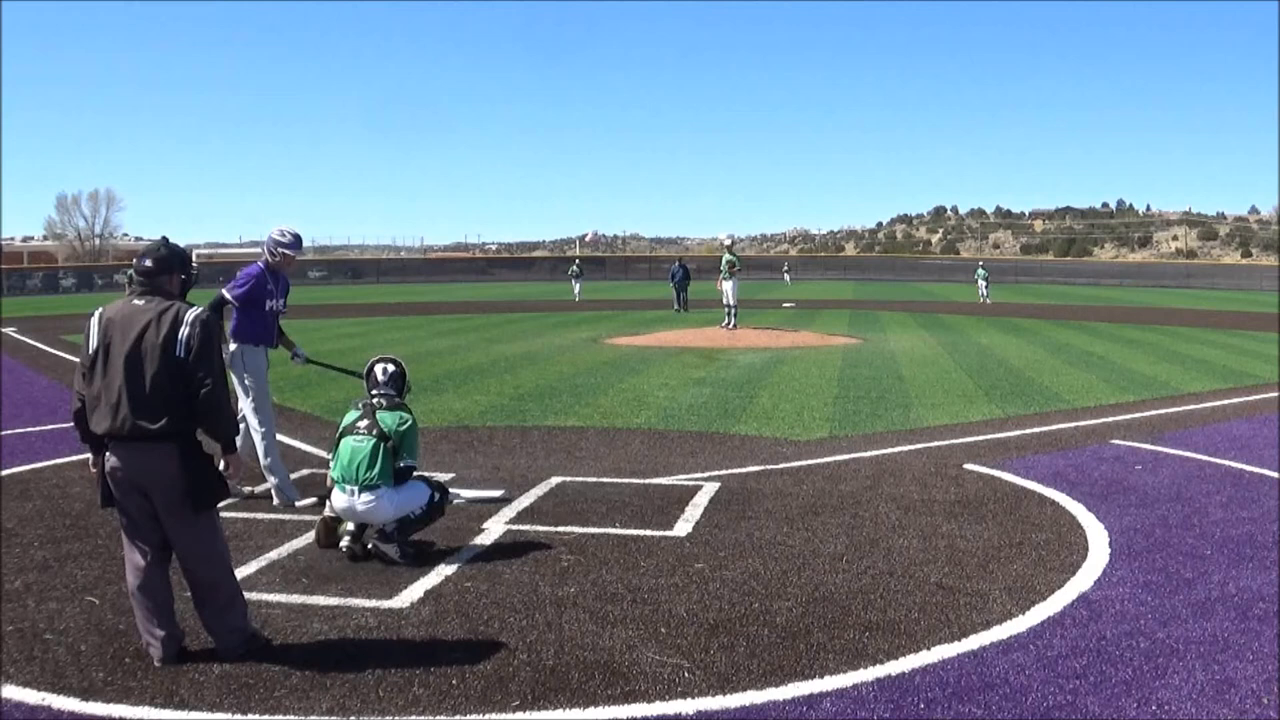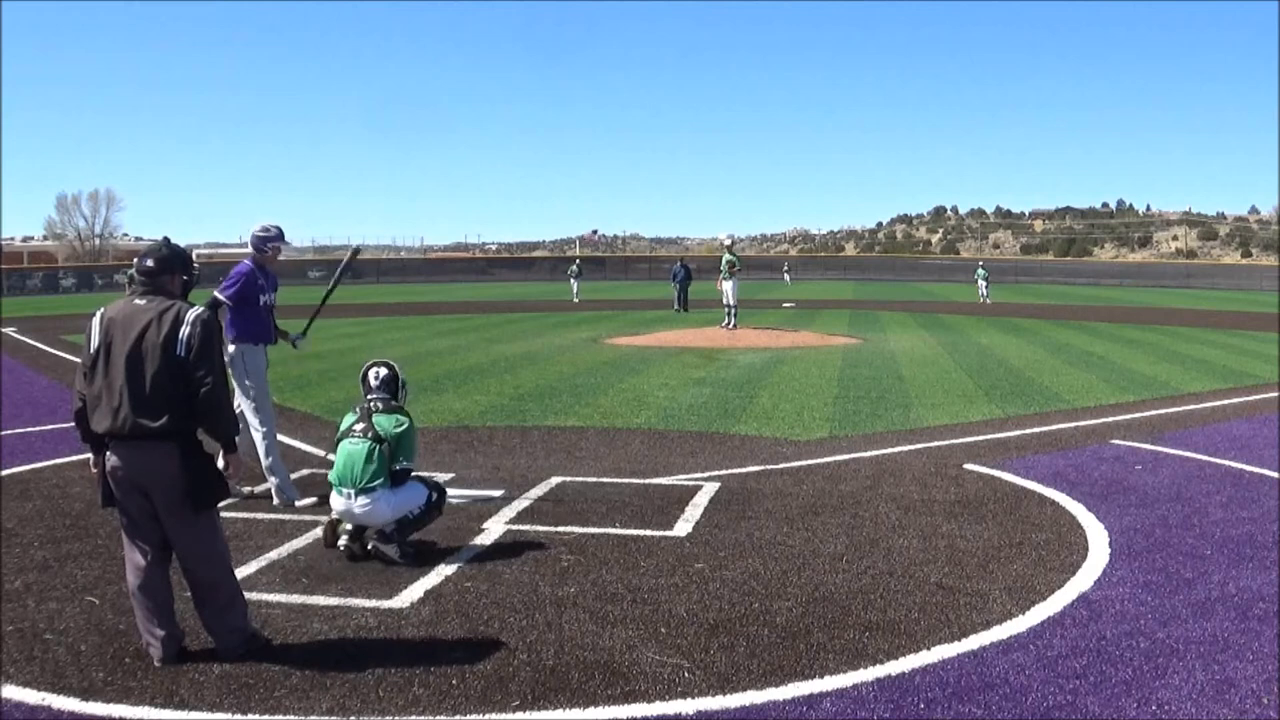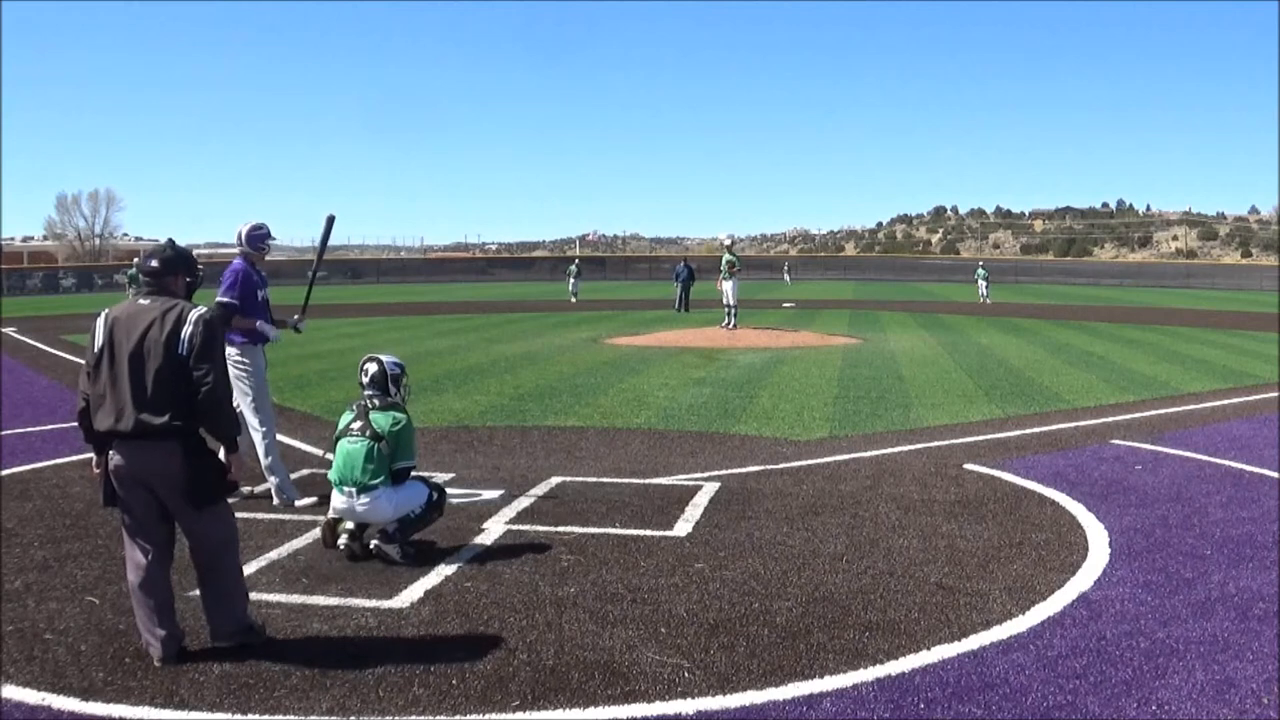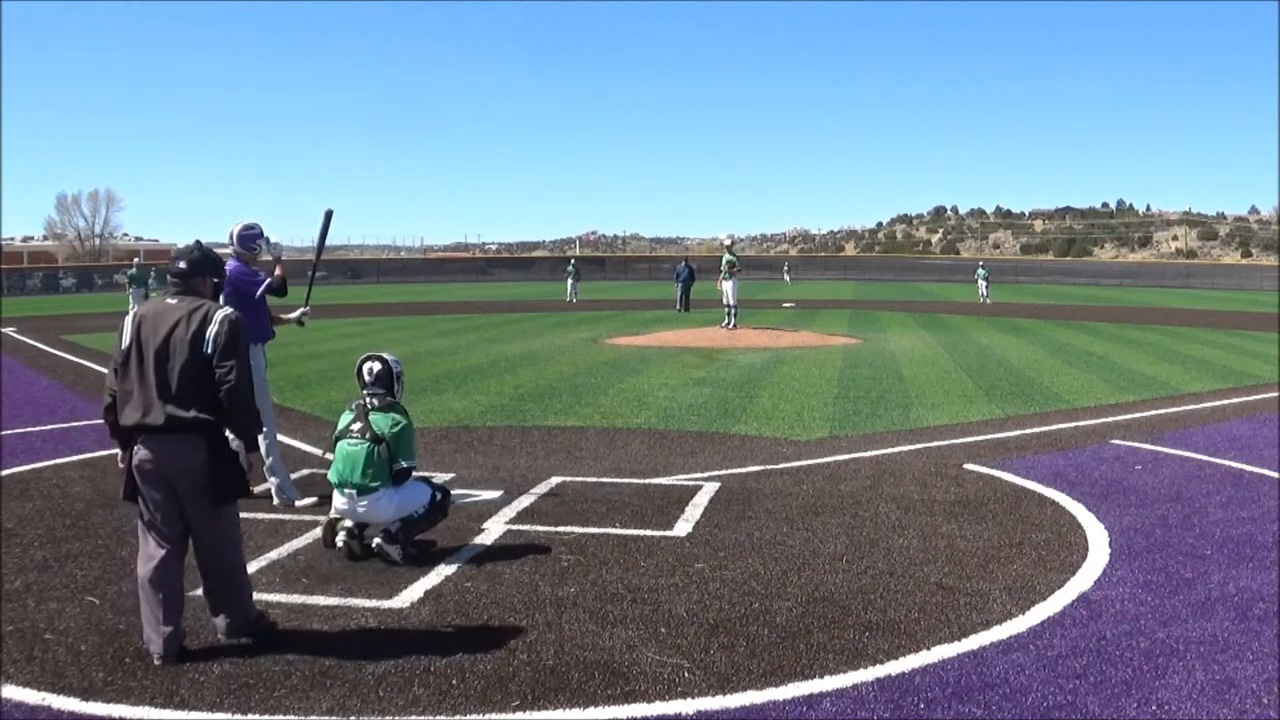
dt=0.4s
person 1, frame 1
left shoulder: (102, 320)
right shoulder: (190, 320)
left elbow: (84, 392)
right elbow: (210, 393)
left wrist: (95, 446)
right wrist: (228, 444)
left hip: (119, 455)
right hip: (173, 454)
left knee: (142, 555)
right knee: (203, 551)
left ankle: (161, 644)
right ankle: (233, 636)
person 1, frame 2
left shoulder: (103, 320)
right shoulder: (191, 320)
left elbow: (84, 392)
right elbow: (210, 392)
left wrist: (96, 446)
right wrist: (228, 443)
left hip: (119, 454)
right hip: (173, 453)
left knee: (142, 554)
right knee: (203, 551)
left ankle: (161, 645)
right ankle: (233, 636)
person 1, frame 3
left shoulder: (108, 320)
right shoulder: (195, 319)
left elbow: (89, 392)
right elbow: (211, 392)
left wrist: (99, 446)
right wrist: (229, 443)
left hip: (123, 453)
right hip: (177, 450)
left knee: (144, 552)
right knee: (214, 538)
left ankle: (161, 643)
right ankle: (232, 625)
person 1, frame 4
left shoulder: (136, 319)
right shoulder: (220, 320)
left elbow: (115, 389)
right elbow: (234, 391)
left wrist: (124, 441)
right wrist: (250, 442)
left hip: (147, 447)
right hip: (199, 447)
left knee: (157, 546)
right knee: (218, 540)
left ankle: (162, 641)
right ankle: (236, 618)
person 2, frame 1
left shoulder: (282, 281)
right shoulder: (253, 276)
right elbow: (216, 305)
left wrist: (292, 348)
left hip: (260, 353)
right hip: (245, 353)
left knee: (246, 420)
right knee: (262, 423)
right ankle: (283, 492)
person 2, frame 2
left shoulder: (269, 277)
right shoulder: (244, 273)
right elbow: (211, 307)
left wrist: (288, 336)
left hip: (256, 352)
right hip: (244, 353)
left knee: (241, 419)
right knee: (263, 423)
right ankle: (283, 492)
person 2, frame 3
left shoulder: (254, 273)
right shoulder: (238, 272)
right elbow: (222, 314)
left wrist: (287, 324)
right wrist: (259, 326)
left hip: (252, 352)
right hip: (243, 354)
left knee: (241, 418)
right knee: (262, 423)
right ankle: (284, 492)
person 2, frame 4
left shoulder: (242, 271)
right shoulder: (237, 272)
left elbow: (260, 316)
right elbow: (279, 288)
left wrist: (292, 317)
right wrist: (277, 257)
left hip: (250, 352)
right hip: (245, 354)
right knee: (263, 422)
right ankle: (283, 492)
person 3, frame 1
left shoulder: (352, 414)
right shoulder: (403, 418)
left elbow: (333, 469)
right elbow: (404, 472)
left hip: (341, 501)
right hip: (374, 502)
right knee: (437, 493)
left ankle: (351, 532)
right ankle: (389, 536)
person 3, frame 2
left shoulder: (350, 417)
right shoulder: (400, 420)
left elbow: (342, 465)
right elbow: (401, 475)
right wrist: (387, 486)
left hip: (339, 502)
right hip: (371, 505)
right knee: (434, 493)
left ankle: (350, 533)
right ankle: (389, 538)
person 3, frame 3
left shoulder: (348, 414)
right shoulder: (397, 418)
left elbow: (342, 463)
right elbow: (401, 474)
left hip: (341, 502)
right hip: (374, 503)
right knee: (434, 493)
left ankle: (351, 531)
right ankle: (390, 537)
person 3, frame 4
left shoulder: (347, 415)
right shoulder: (396, 419)
left elbow: (340, 463)
right elbow: (403, 474)
left hip: (342, 502)
right hip: (375, 504)
right knee: (439, 496)
left ankle: (350, 528)
right ankle: (393, 537)
